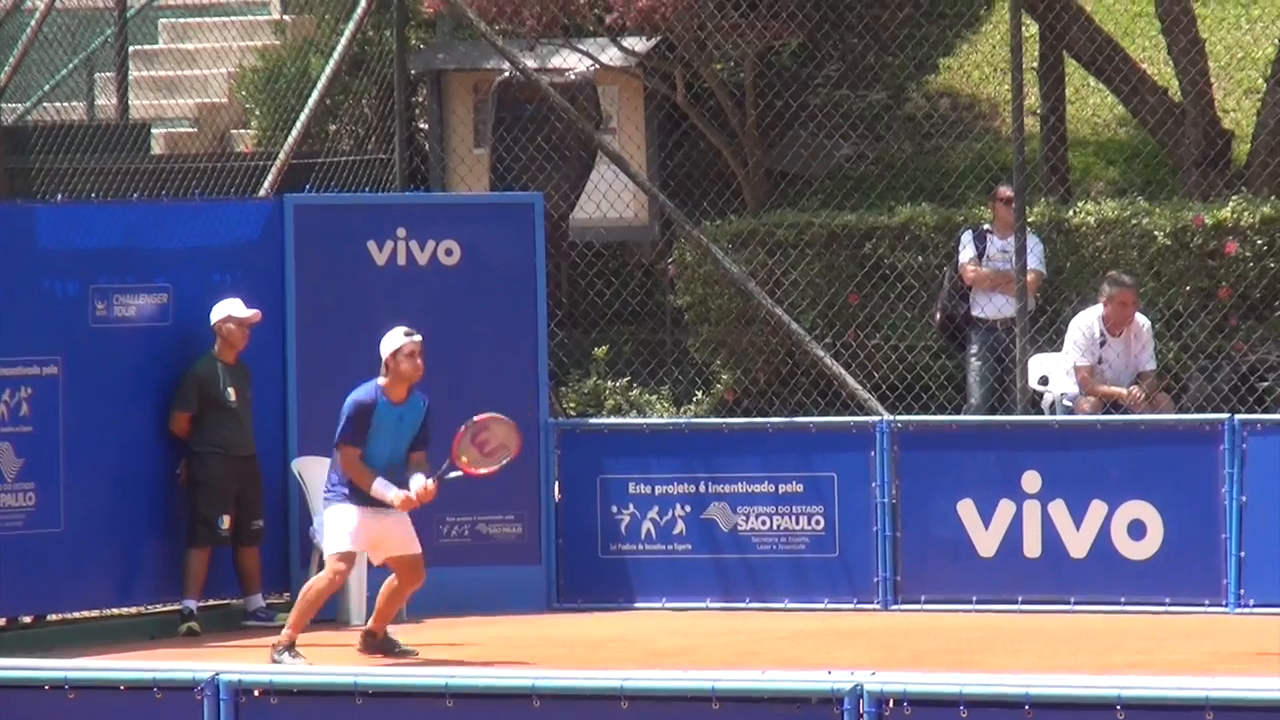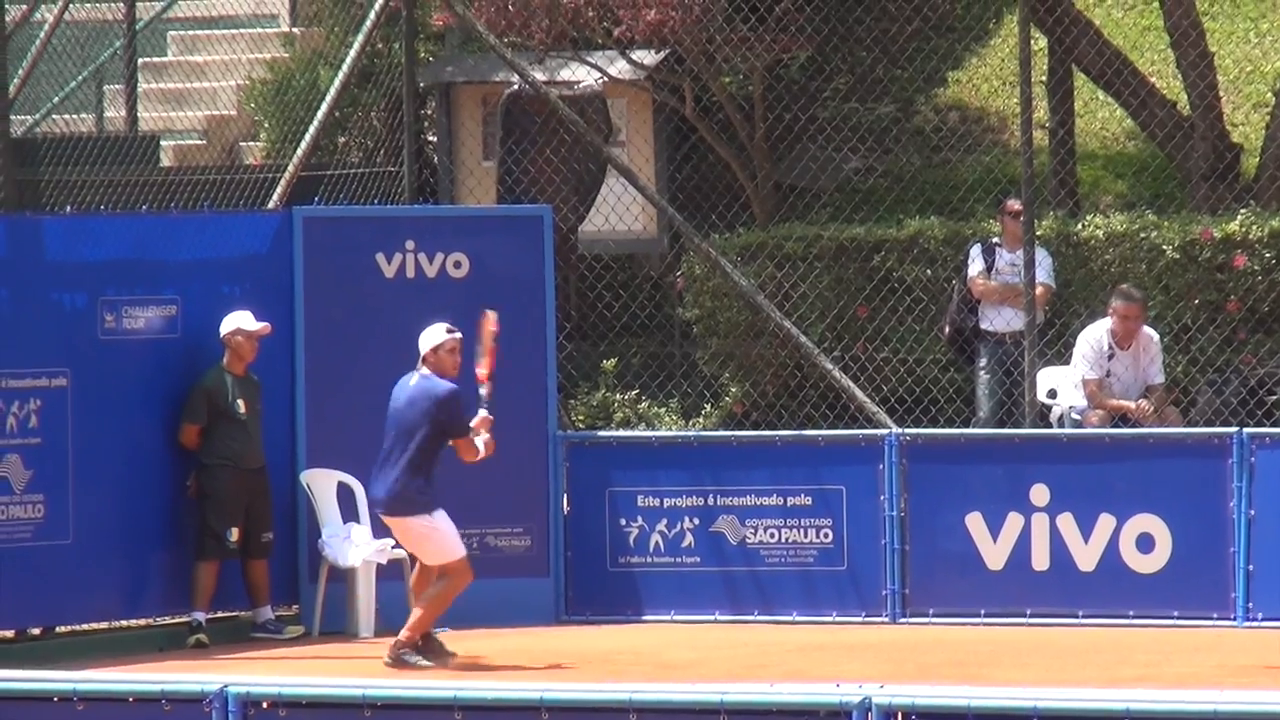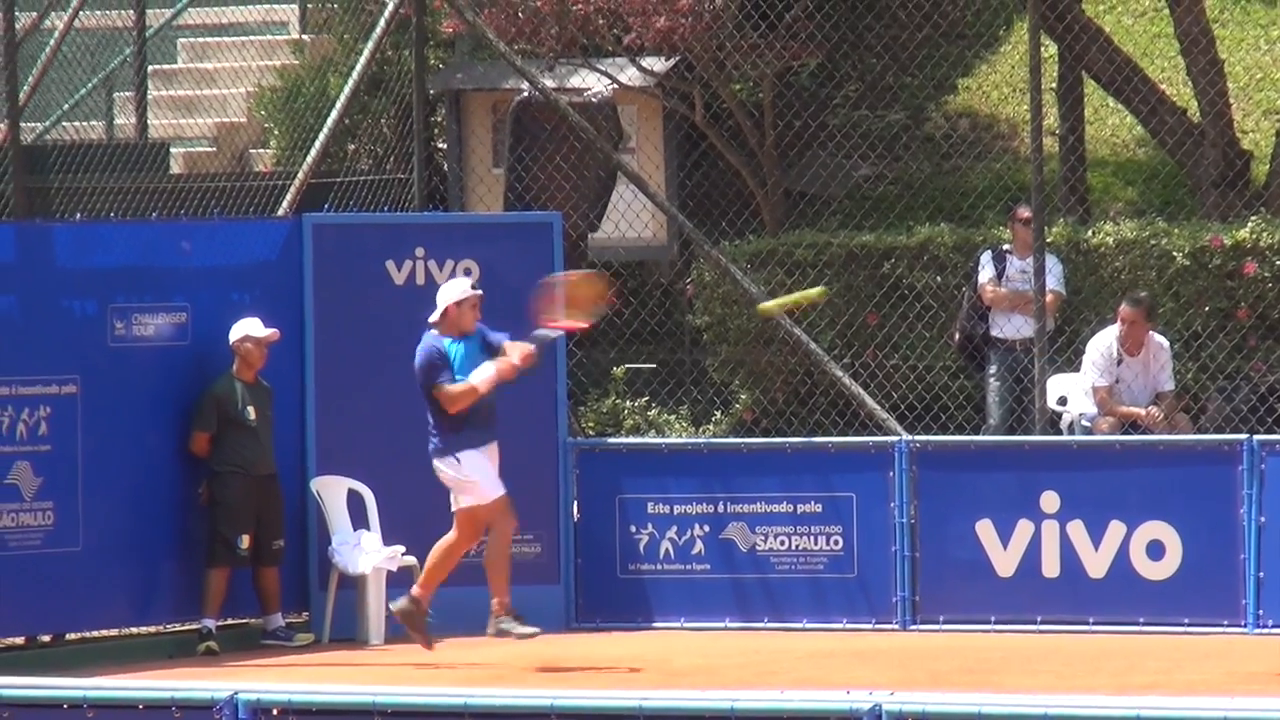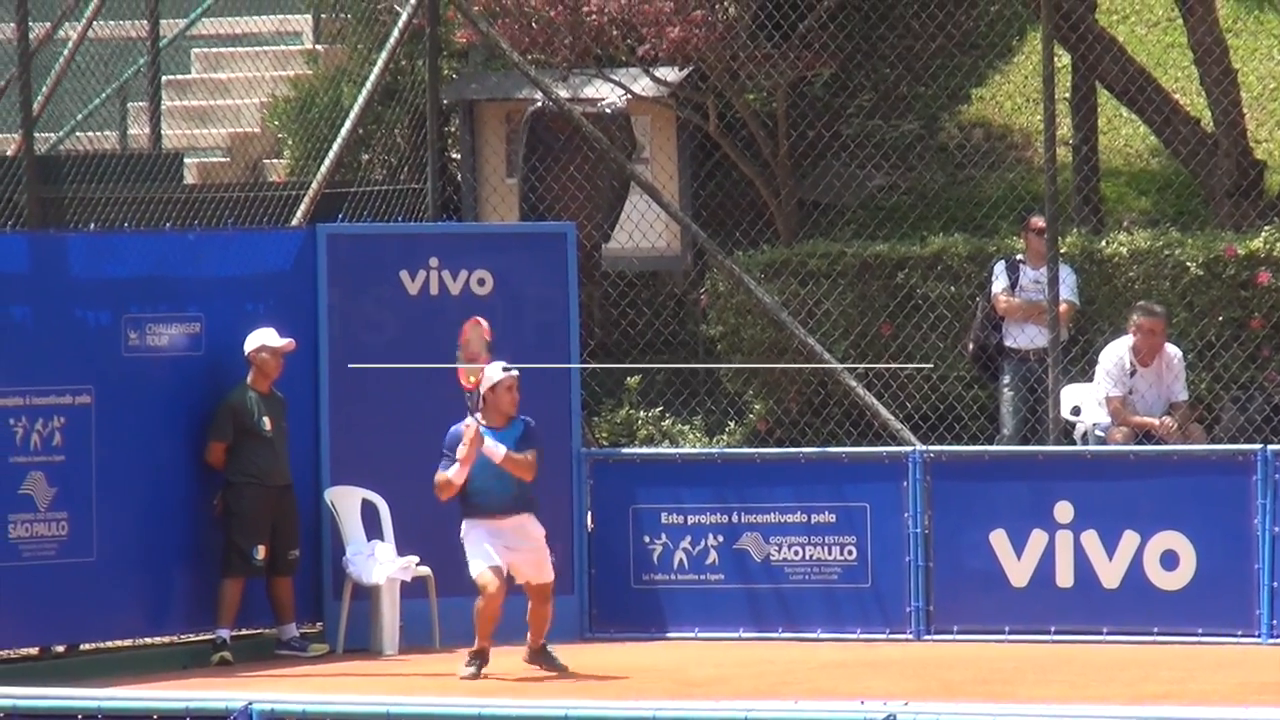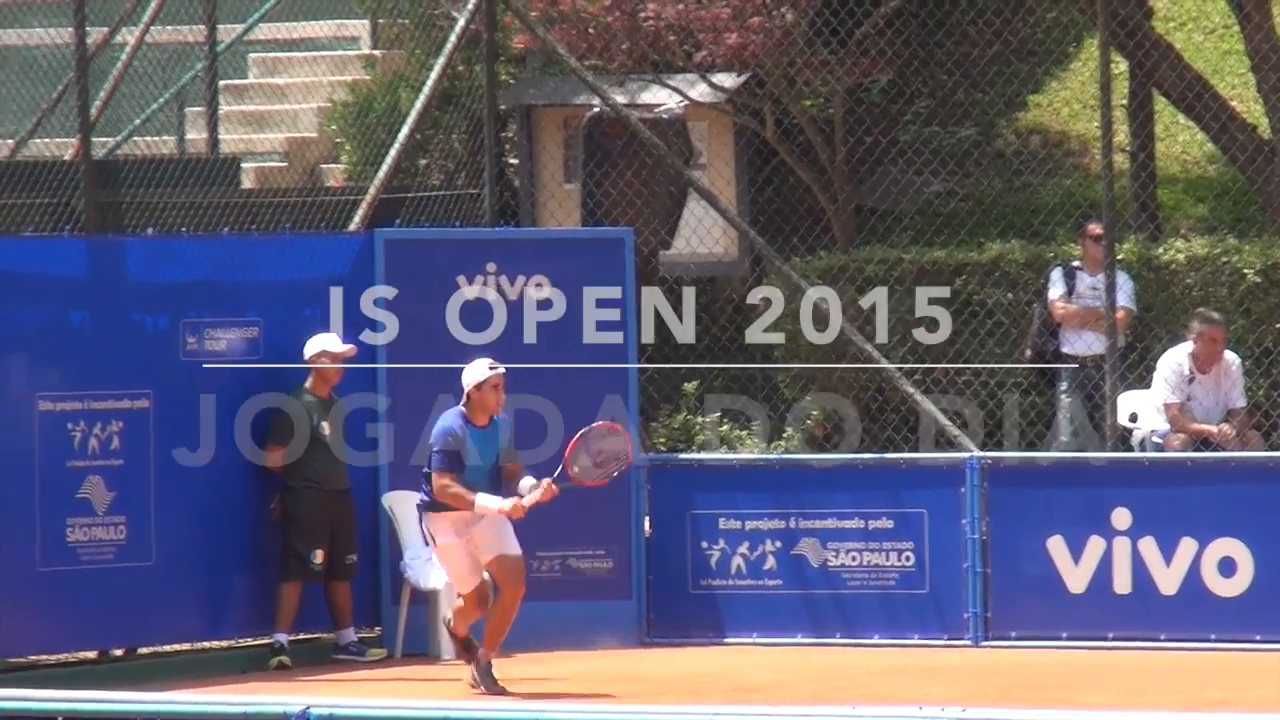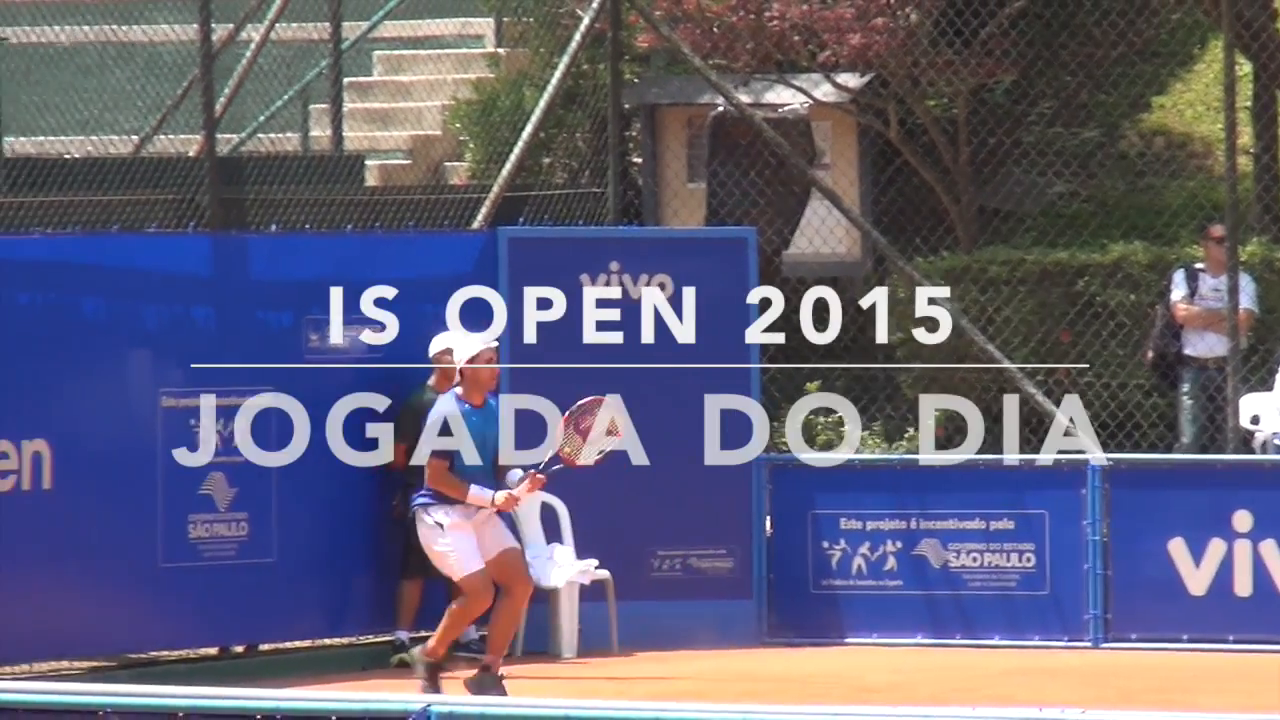
dt=0.4s
person 1, frame 1
left shoulder: (420, 404)
right shoulder: (363, 401)
left elbow: (415, 460)
right elbow: (347, 463)
left wrist: (419, 484)
right wrist: (393, 496)
left hip: (385, 505)
right hip: (347, 498)
left knee: (412, 572)
right knee: (337, 569)
left ankle: (374, 633)
right ankle: (284, 643)
person 1, frame 2
left shoulder: (403, 386)
right shoulder: (448, 393)
right elbow: (467, 452)
left wrist: (472, 428)
right wrist: (483, 444)
left hip: (385, 495)
right hip: (413, 499)
left knee: (429, 559)
right knee: (459, 574)
left ankle: (422, 637)
right ankle: (406, 642)
person 1, frame 3
left shoulder: (481, 337)
right shoulder: (432, 350)
left elbow: (516, 353)
right elbow: (453, 403)
left wrist: (519, 356)
right wrist: (489, 376)
left hip: (479, 447)
right hip: (457, 452)
left knee: (466, 532)
right knee: (503, 519)
left ankle: (414, 602)
right ankle: (501, 613)
person 1, frame 4
left shoulder: (525, 427)
right shoulder: (459, 433)
left elbow: (528, 470)
right elbow: (442, 491)
left wrist: (489, 446)
right wrist: (463, 462)
left hip: (522, 525)
right hip: (480, 526)
left knee: (543, 595)
right knee: (493, 591)
left ankle: (536, 647)
right ankle: (479, 651)
person 1, frame 5
left shoulder: (501, 423)
right shoulder: (449, 429)
left elbow: (509, 471)
right elbow: (441, 488)
left wrist: (532, 487)
right wrist: (495, 503)
left hip: (491, 515)
right hip: (447, 517)
left knee: (514, 582)
right knee: (476, 595)
left ankle: (482, 664)
right ankle: (457, 628)
person 1, frame 6
left shoulder: (492, 408)
right shoulder: (448, 411)
right elbow: (435, 475)
left wrist: (519, 480)
right wrist: (488, 497)
left hip: (480, 513)
right hip: (442, 512)
left knee: (521, 583)
right knee: (480, 592)
left ankle: (487, 674)
right ankle: (431, 654)
person 2, frame 1
left shoulder: (243, 371)
right shoulder: (202, 371)
right elbow: (178, 423)
left wrist: (238, 444)
right wrist: (206, 443)
left hip: (246, 462)
right hip: (213, 466)
left knee: (249, 537)
right knee: (203, 537)
left ankle: (255, 607)
right ankle: (189, 611)
person 2, frame 2
left shoulder: (253, 383)
right shoulder: (211, 383)
right elbow: (187, 435)
left wrist: (244, 456)
right wrist: (216, 454)
left hip: (256, 474)
right hip: (222, 478)
left knee: (258, 550)
right knee: (212, 549)
left ankle: (264, 619)
right ankle: (198, 623)
person 2, frame 3
left shoulder: (264, 390)
right shoulder: (221, 391)
right elbow: (198, 444)
left wrist: (259, 463)
right wrist: (227, 461)
left hip: (267, 481)
right hip: (233, 486)
left knee: (269, 557)
right knee: (223, 557)
left ankle: (274, 626)
right ankle: (207, 630)
person 2, frame 4
left shoulder: (278, 400)
right shoulder: (236, 401)
right elbow: (214, 454)
left wrist: (273, 474)
right wrist: (242, 472)
left hip: (282, 492)
right hip: (248, 496)
left knee: (283, 567)
right knee: (238, 567)
left ankle: (288, 636)
right ankle: (222, 640)
person 2, frame 5
left shoulder: (337, 405)
right shoulder: (295, 406)
right elbow: (273, 458)
left wrist: (331, 478)
right wrist: (302, 477)
left hip: (340, 496)
right hip: (307, 500)
left knee: (341, 572)
right knee: (296, 571)
left ankle: (346, 641)
right ankle: (280, 644)
person 2, frame 6
right shoulder: (419, 402)
right elbow: (397, 457)
right wrist: (424, 475)
right knee: (416, 570)
left ankle: (467, 638)
right ankle: (401, 641)
person 3, frame 1
left shoulder: (1031, 241)
right shoulder: (972, 237)
left elbow: (1030, 285)
right elbow: (970, 275)
left wrist: (988, 278)
right wrist: (1012, 274)
right hip: (983, 330)
left knee: (1017, 401)
right knee: (977, 402)
person 3, frame 2
left shoulder: (1040, 255)
right shoulder: (981, 250)
left elbow: (1039, 299)
right elbow: (978, 288)
left wrist: (996, 292)
right wrist: (1021, 288)
left hip: (1027, 342)
right hip: (991, 343)
left knee: (1026, 415)
right knee: (986, 416)
person 3, frame 3
left shoulder: (1051, 262)
right shoulder: (992, 257)
left elbow: (1049, 306)
right elbow: (989, 295)
left wrist: (1006, 299)
right wrist: (1031, 295)
right hip: (1002, 350)
left knee: (1036, 421)
right knee: (996, 422)
person 3, frame 4
left shoulder: (1064, 272)
right shoulder: (1005, 268)
left elbow: (1063, 316)
right elbow: (1002, 305)
left wrist: (1020, 310)
right wrist: (1045, 306)
left hip: (1051, 360)
right hip: (1015, 360)
left knee: (1050, 432)
right knee: (1010, 433)
person 3, frame 5
left shoulder: (1121, 278)
right shoulder: (1062, 274)
left elbow: (1120, 323)
right elbow: (1059, 312)
left wrist: (1076, 316)
right wrist: (1102, 312)
right hip: (1072, 367)
right knee: (1066, 438)
person 3, frame 6
left shoulder: (1243, 280)
right shoulder: (1184, 276)
left elbow: (1242, 324)
right elbow: (1181, 313)
left wrist: (1199, 317)
right wrist: (1224, 313)
right hip: (1194, 368)
left knee: (1230, 440)
right knee: (1189, 441)
